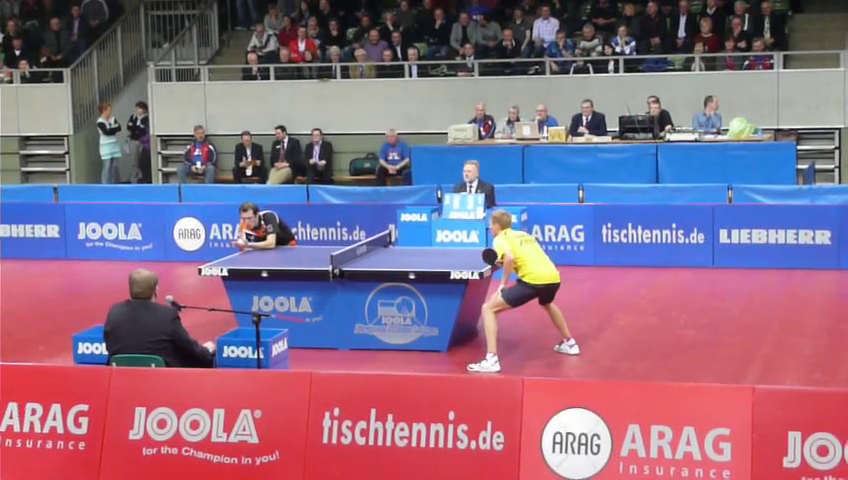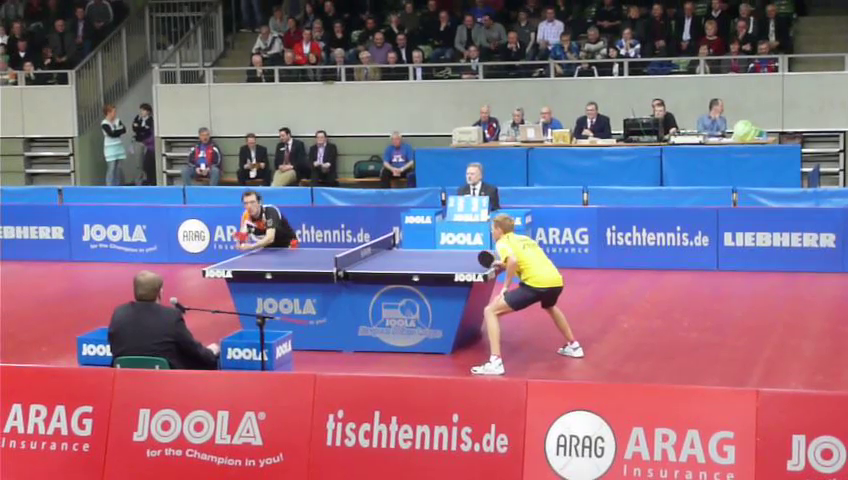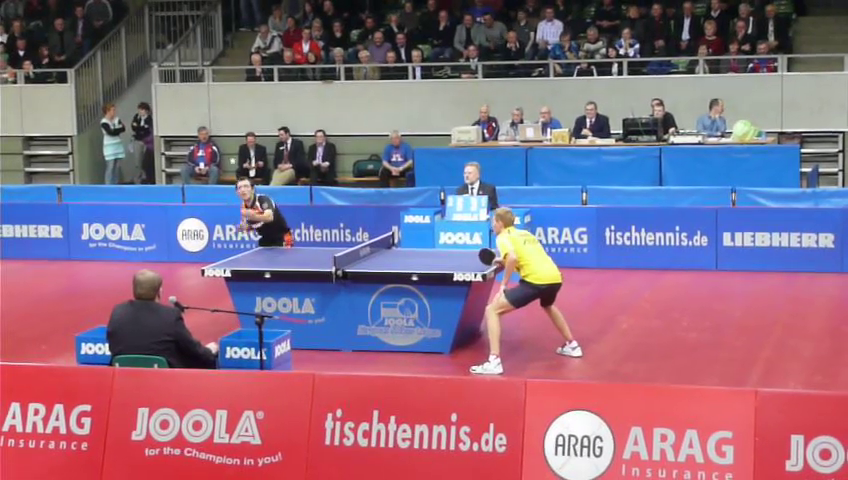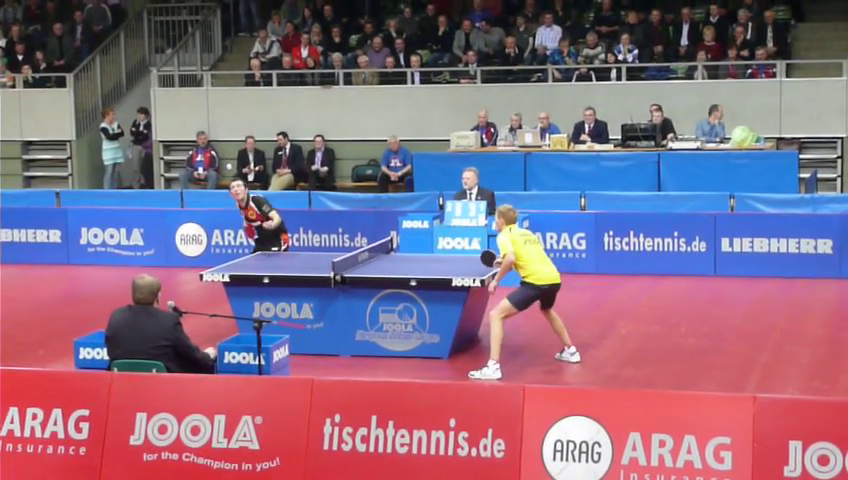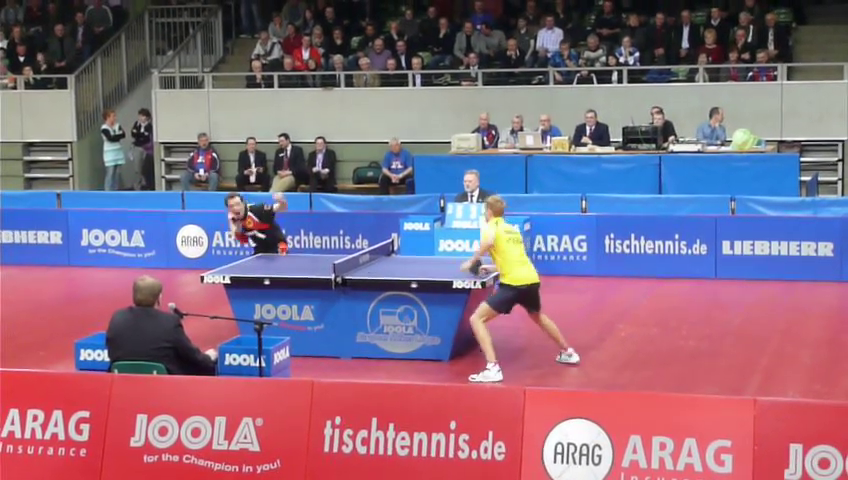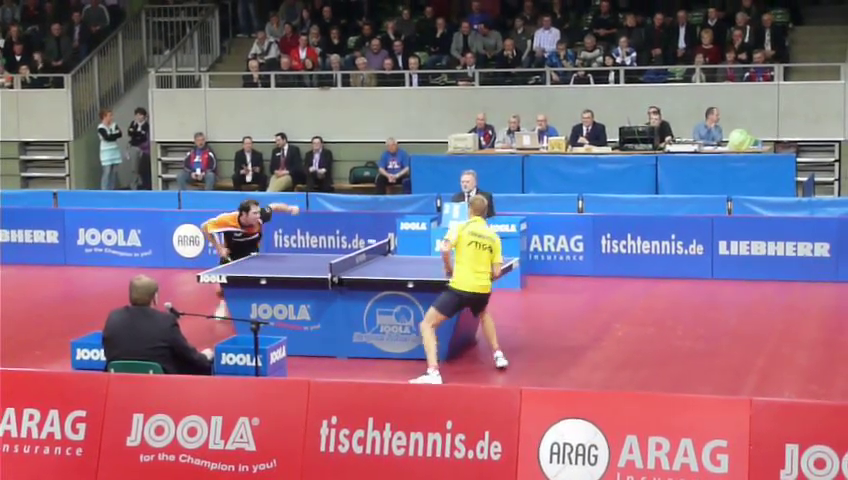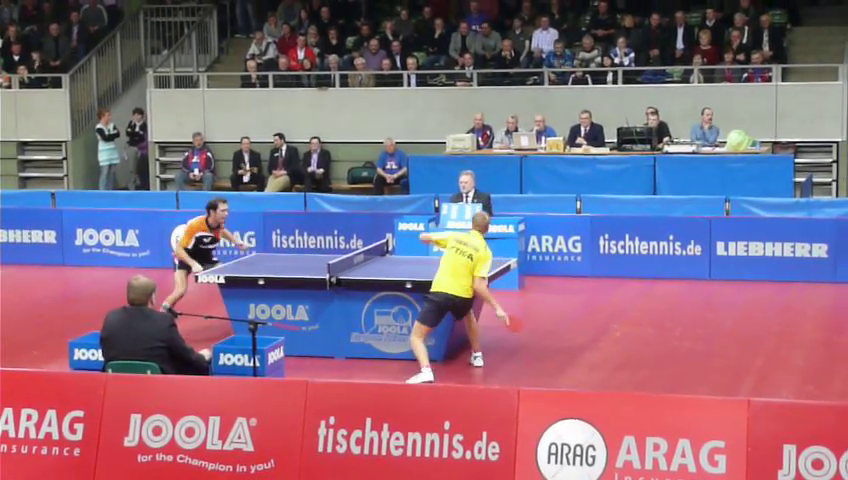
dt=0.3s
person 1, frame 1
left shoulder: (500, 239)
right shoulder: (524, 235)
left elbow: (510, 257)
left wrist: (503, 283)
right wrist: (504, 261)
left hip: (533, 281)
right hip: (553, 278)
left knee: (488, 308)
right knee: (547, 304)
left ankle: (492, 359)
right ankle: (569, 343)
person 1, frame 2
left shoulder: (502, 243)
right shoulder: (525, 239)
left elbow: (513, 261)
left wrist: (506, 286)
right wrist: (503, 265)
left hip: (536, 284)
right hip: (556, 282)
left knee: (490, 311)
right knee: (550, 307)
left ankle: (495, 362)
right ankle: (573, 346)
person 1, frame 3
left shoulder: (503, 237)
right shoulder: (525, 234)
left elbow: (513, 258)
left wrist: (503, 284)
right wrist: (504, 262)
left hip: (535, 281)
right hip: (555, 278)
left knee: (492, 310)
right knee: (548, 307)
left ankle: (494, 361)
right ankle: (572, 345)
person 1, frame 4
left shoulder: (504, 235)
right shoulder: (527, 233)
left elbow: (510, 259)
left wrist: (496, 280)
right wrist: (505, 264)
left hip: (536, 282)
right hip: (554, 279)
left knee: (496, 315)
right knee: (547, 311)
left ankle: (493, 367)
right ankle: (570, 350)
person 1, frame 5
left shoulder: (491, 227)
right shoulder: (513, 230)
left elbow: (489, 242)
left wrist: (472, 261)
right wrist: (494, 268)
left hip: (512, 284)
right hip: (531, 281)
left knee: (476, 319)
right knee: (538, 317)
left ankle: (492, 368)
right ankle: (568, 352)
person 1, frame 6
left shoulder: (461, 227)
right shoulder: (494, 237)
left elbow: (445, 250)
right elbow: (497, 273)
left wrist: (448, 268)
left hip: (460, 288)
right hip: (483, 289)
left knee: (427, 325)
right knee: (483, 314)
left ankle: (433, 373)
right ankle: (498, 355)
person 1, frame 7
left shoulder: (453, 236)
right shoulder: (485, 251)
left elbow: (424, 237)
right elbow: (479, 288)
left wrist: (436, 240)
right wrist: (497, 308)
left hip: (439, 293)
right hip: (462, 296)
left knee: (416, 336)
right knee: (467, 316)
left ankle: (425, 371)
right ankle: (476, 355)
